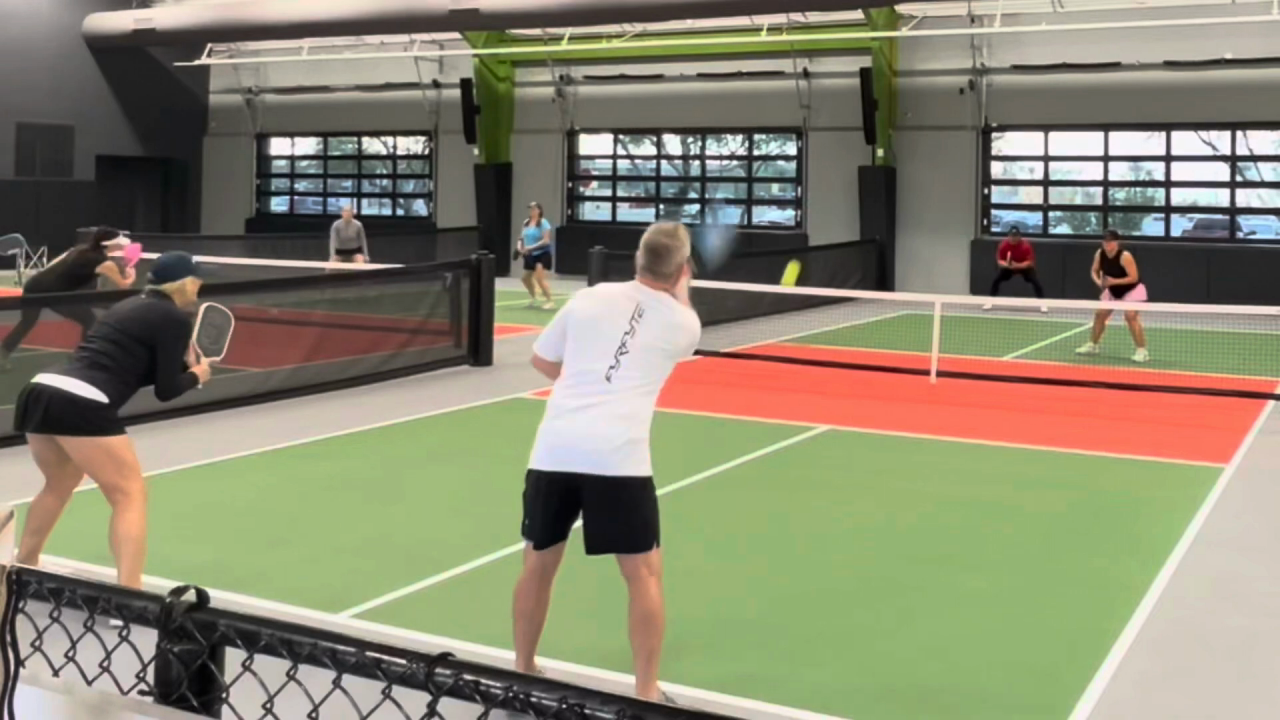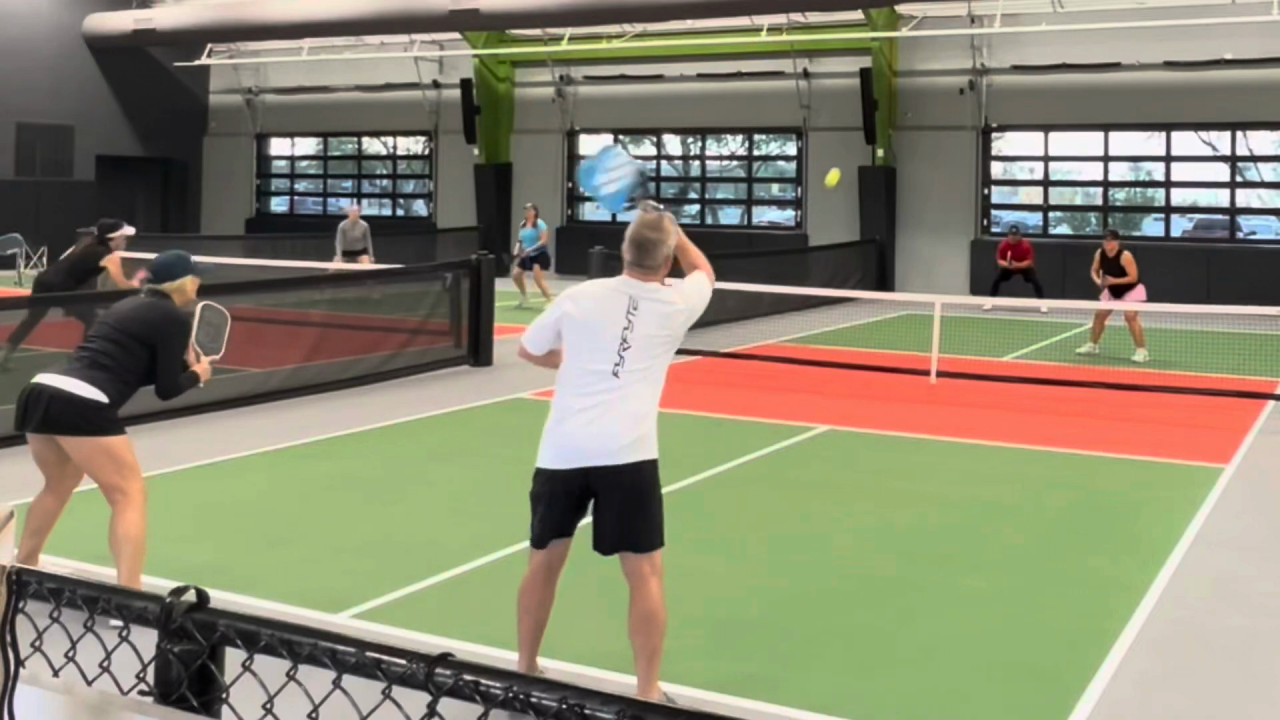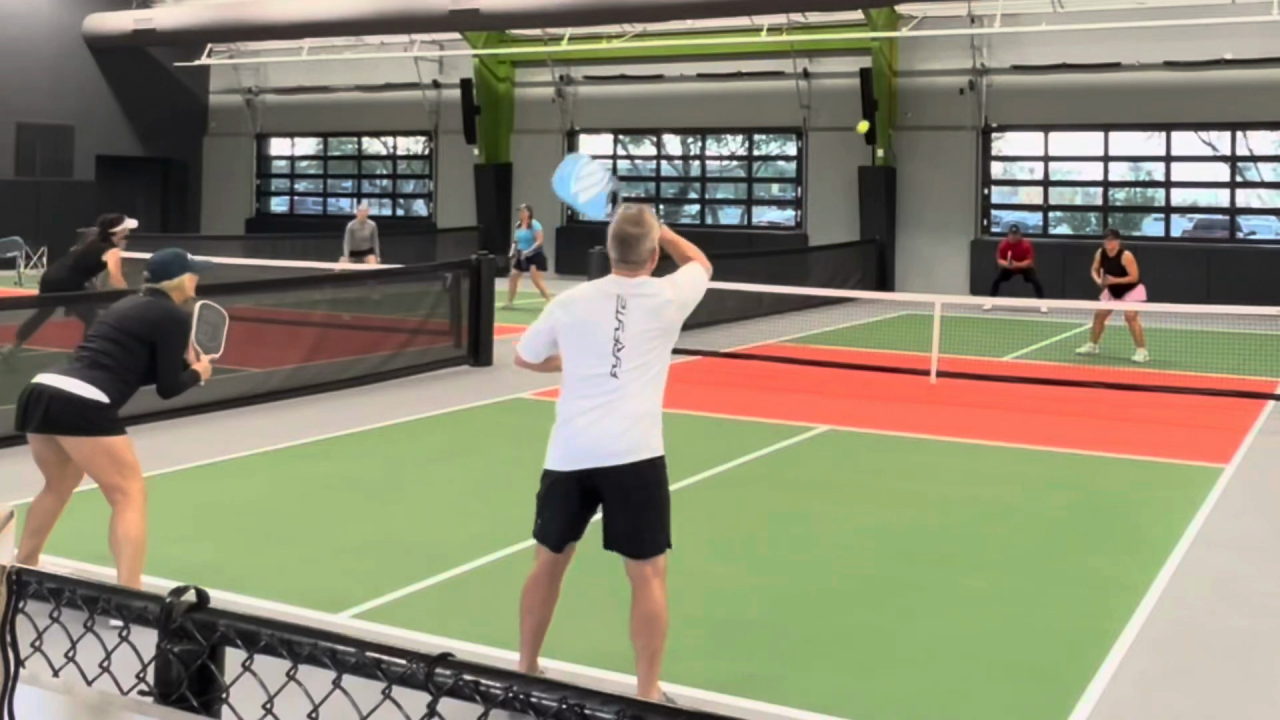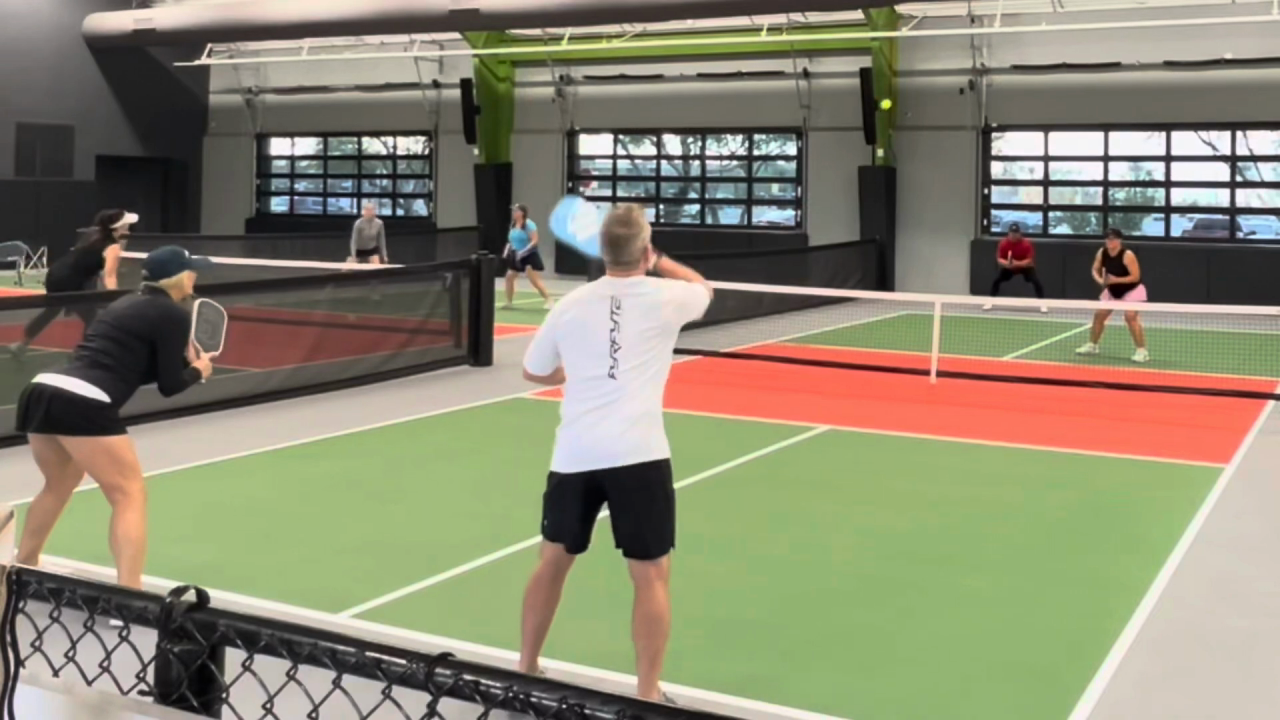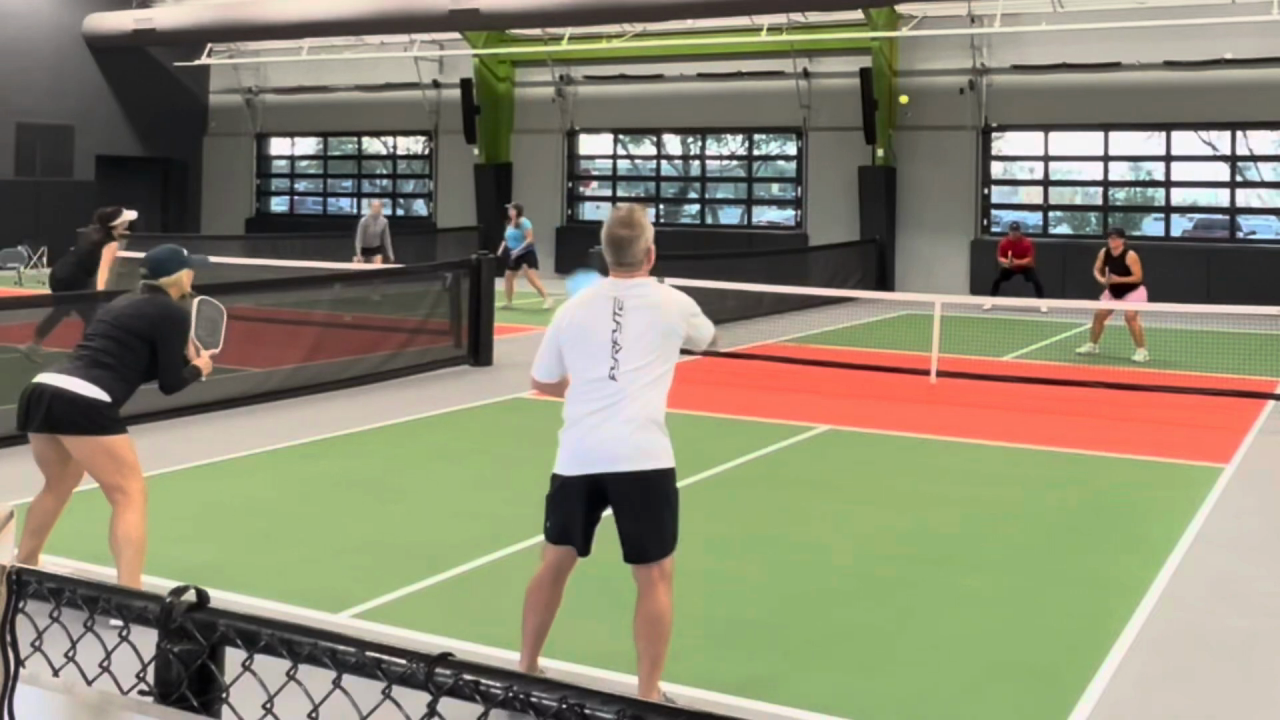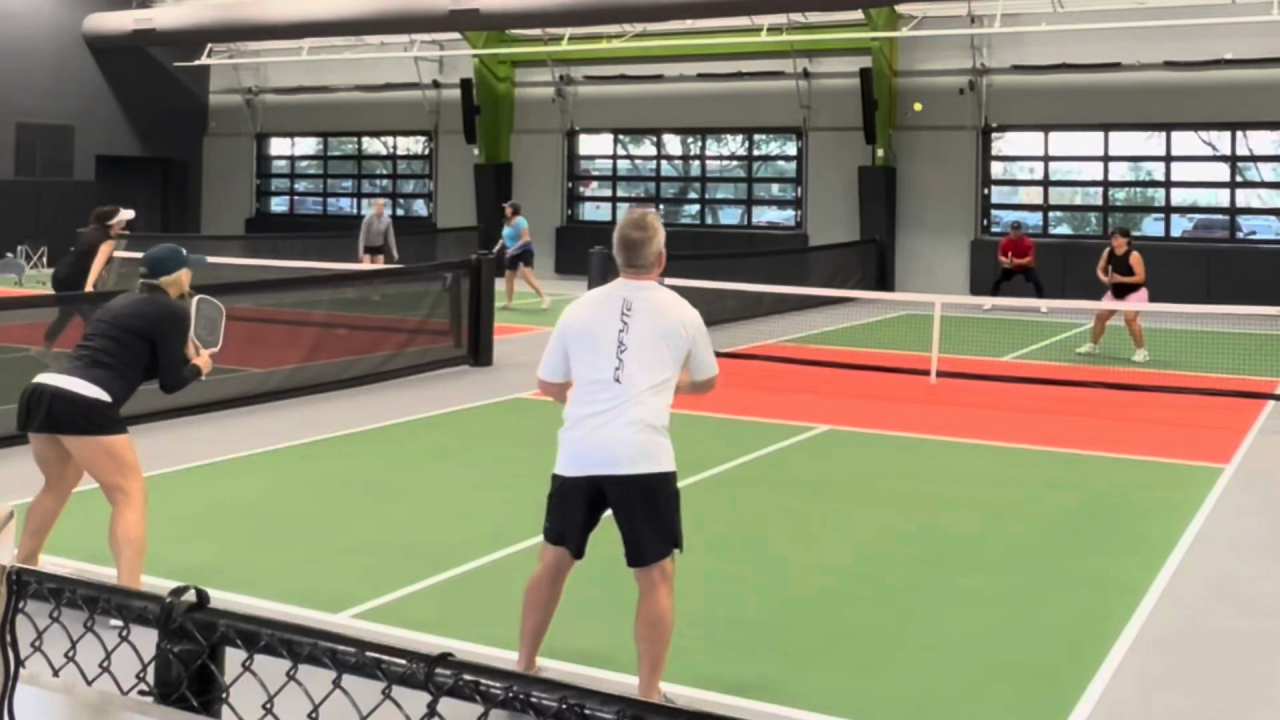
dt=0.1s
person 1, frame 1
left shoulder: (587, 298)
right shoulder: (680, 324)
left elbow: (543, 361)
right wrist: (678, 294)
left hip: (554, 451)
right hip: (618, 458)
left knee: (540, 562)
right knee: (644, 573)
left ankle: (523, 674)
right ankle: (647, 696)
person 1, frame 2
left shoulder: (578, 296)
right shoulder: (677, 305)
left elbow: (529, 351)
right elbow: (704, 272)
right wrist: (673, 231)
left hip: (561, 450)
right hip: (627, 454)
left knee: (544, 562)
right knee: (645, 573)
left ankle: (525, 674)
right ankle: (648, 696)
person 1, frame 3
left shoulder: (570, 301)
right shoulder: (670, 297)
left elbow: (526, 358)
right elbow: (701, 264)
right wrist: (659, 230)
left hip: (569, 452)
right hip: (634, 453)
left knee: (549, 562)
right knee: (648, 575)
left ankle: (525, 673)
right ankle: (648, 696)
person 1, frame 4
left shoulder: (569, 306)
right shoulder: (666, 300)
left elbow: (535, 371)
right elbow: (703, 288)
right wrist: (659, 261)
left hip: (574, 453)
right hip: (638, 456)
left knee: (553, 562)
right knee: (651, 576)
left ankle: (526, 672)
right ankle: (648, 697)
person 1, frame 5
left shoulder: (571, 309)
right shoulder: (672, 304)
left elbow: (544, 385)
right elbow: (706, 339)
left hip: (578, 456)
right hip: (642, 457)
left knee: (555, 562)
right knee: (655, 577)
left ankle: (525, 672)
right ankle: (648, 698)
person 1, frame 6
left shoulder: (578, 310)
right shoulder: (681, 313)
left elbow: (549, 386)
right elbow: (706, 382)
left hip: (578, 457)
right hip: (643, 460)
left knee: (553, 563)
right knee: (656, 578)
left ankle: (524, 671)
right ankle: (649, 698)
person 2, frame 1
left shoulder: (131, 305)
right shoulder: (175, 319)
right elbow: (165, 391)
left wrist: (184, 364)
right wrist: (196, 375)
left hip: (39, 392)
right hip: (81, 405)
left knee: (61, 483)
right knee: (130, 494)
person 2, frame 2
left shoulder: (130, 305)
right shoulder: (174, 318)
right elbow: (166, 390)
left wrist: (183, 363)
right wrist: (197, 374)
left hip: (38, 392)
right hip: (81, 405)
left knee: (60, 484)
right knee: (129, 494)
person 2, frame 3
left shoulder: (129, 304)
right shoulder: (174, 316)
right elbow: (167, 388)
left wrist: (183, 361)
right wrist: (198, 372)
left hip: (39, 392)
right hip: (82, 404)
left knee: (61, 483)
right knee: (130, 494)
person 2, frame 4
left shoulder: (128, 303)
right shoulder: (173, 314)
right elbow: (168, 386)
left wrist: (183, 359)
right wrist: (198, 369)
left hip: (40, 391)
right hip: (83, 404)
left knee: (60, 483)
right knee: (129, 494)
person 2, frame 5
left shoulder: (126, 302)
right shoulder: (172, 313)
right elbow: (169, 384)
left wrist: (184, 357)
right wrist: (199, 367)
left hip: (40, 392)
right hip: (83, 404)
left knee: (60, 484)
right knee: (130, 494)
person 2, frame 6
left shoulder: (124, 302)
right shoulder: (172, 312)
right elbow: (170, 383)
left wrist: (183, 356)
right wrist: (198, 366)
left hip: (40, 392)
right hip: (84, 404)
left knee: (59, 484)
right knee: (130, 494)
